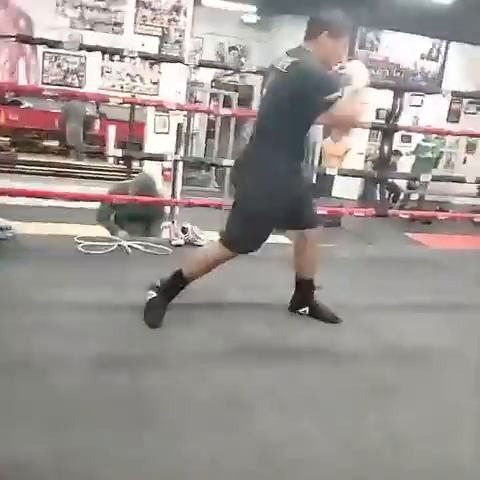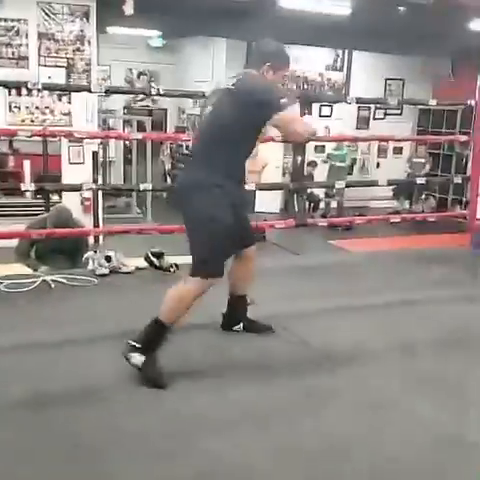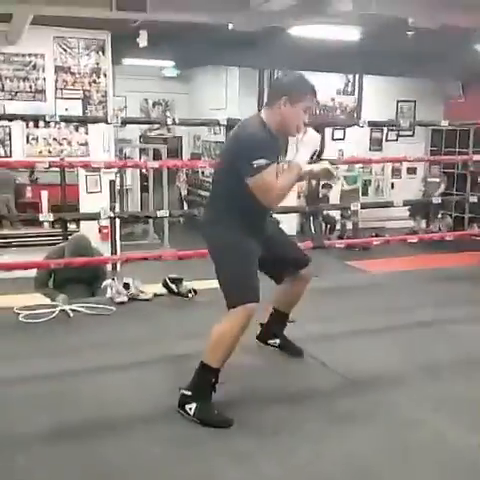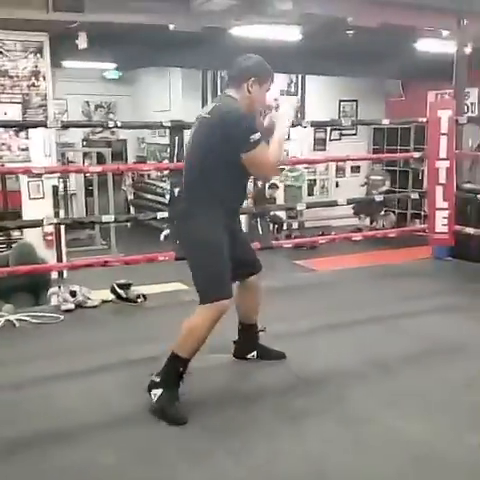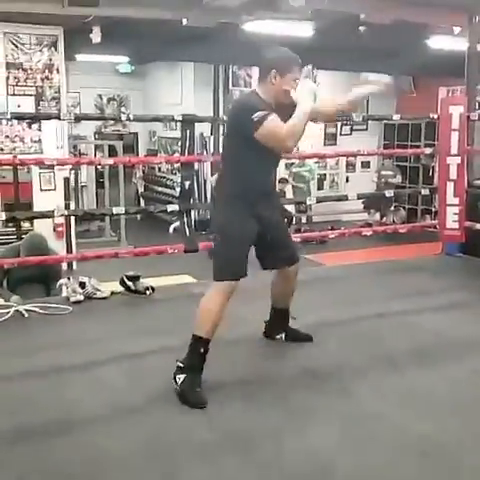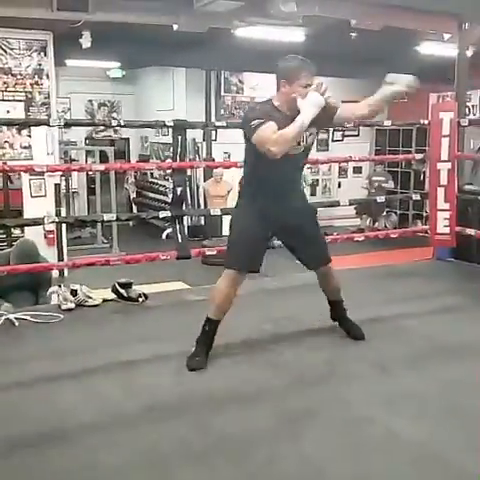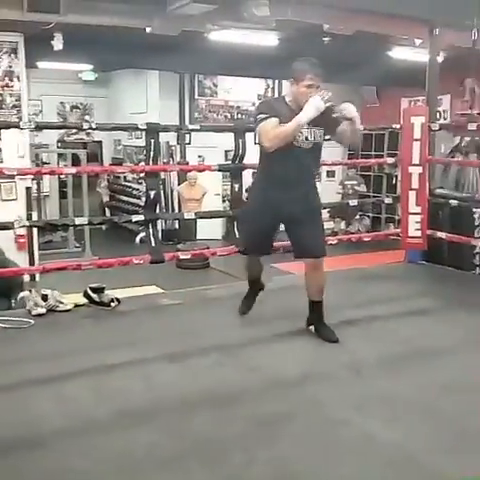
dt=0.3s
person 1, frame 1
left shoulder: (296, 61)
right shoulder: (312, 73)
right elbow: (346, 121)
left hip: (283, 170)
right hip: (265, 174)
left knee: (308, 230)
right knee: (233, 245)
left ankle: (304, 300)
right ankle: (163, 292)
person 1, frame 2
left shoulder: (235, 90)
right shoulder: (260, 90)
right elbow: (298, 133)
left wrist: (270, 121)
right wrist: (310, 127)
left hip: (217, 186)
right hip: (208, 190)
left knee: (246, 248)
right knee: (205, 276)
left ankle: (235, 317)
right ankle: (143, 346)
person 1, frame 3
left shoulder: (273, 134)
right shoulder: (251, 137)
left elbow: (276, 177)
right elbow: (272, 194)
left wrist: (309, 169)
right wrist: (304, 153)
left hip: (256, 223)
right hip: (228, 229)
left knee: (300, 271)
right knee: (244, 308)
left ankle: (271, 331)
right ankle: (195, 393)
person 1, frame 4
left shoulder: (221, 111)
right shoulder: (235, 118)
right elbow: (266, 170)
left wrist: (269, 137)
right wrist: (283, 125)
left hip: (221, 217)
right hip: (201, 221)
left knee: (250, 278)
right knee: (217, 303)
left ankle: (248, 344)
right ankle: (164, 383)
person 1, frame 5
left shoulder: (278, 103)
right shoulder: (249, 105)
left elbow: (322, 111)
right elbow: (284, 142)
left wrist: (364, 92)
right wrist: (306, 101)
left hip: (263, 203)
right hip: (233, 207)
left knee: (289, 268)
right knee: (226, 284)
left ankle: (278, 327)
right ankle: (189, 368)
person 1, frame 6
left shoulder: (319, 110)
right shoulder: (258, 112)
left elbow: (362, 111)
right elbow: (275, 147)
left wrist: (391, 90)
right wrist: (307, 114)
left hip: (293, 203)
right hip: (264, 207)
left knee: (323, 266)
right knee: (234, 274)
left ankle: (340, 315)
right ankle: (204, 341)
person 1, frame 7
left shoulder: (325, 112)
right shoulder: (269, 107)
left elbow: (353, 143)
right elbow: (270, 142)
left wrist: (352, 121)
right wrist: (304, 115)
left hip: (304, 197)
right hip: (266, 195)
left knee: (315, 259)
right knee: (253, 253)
left ankle: (316, 319)
right ankle: (254, 288)
